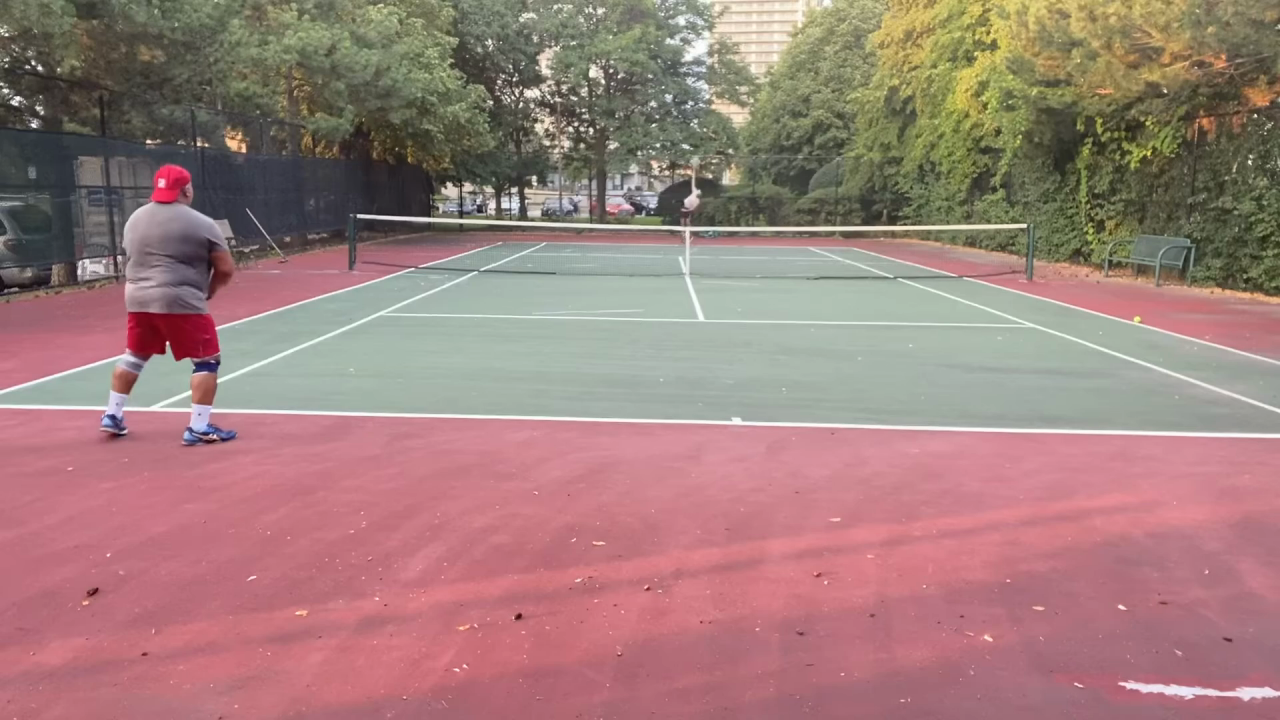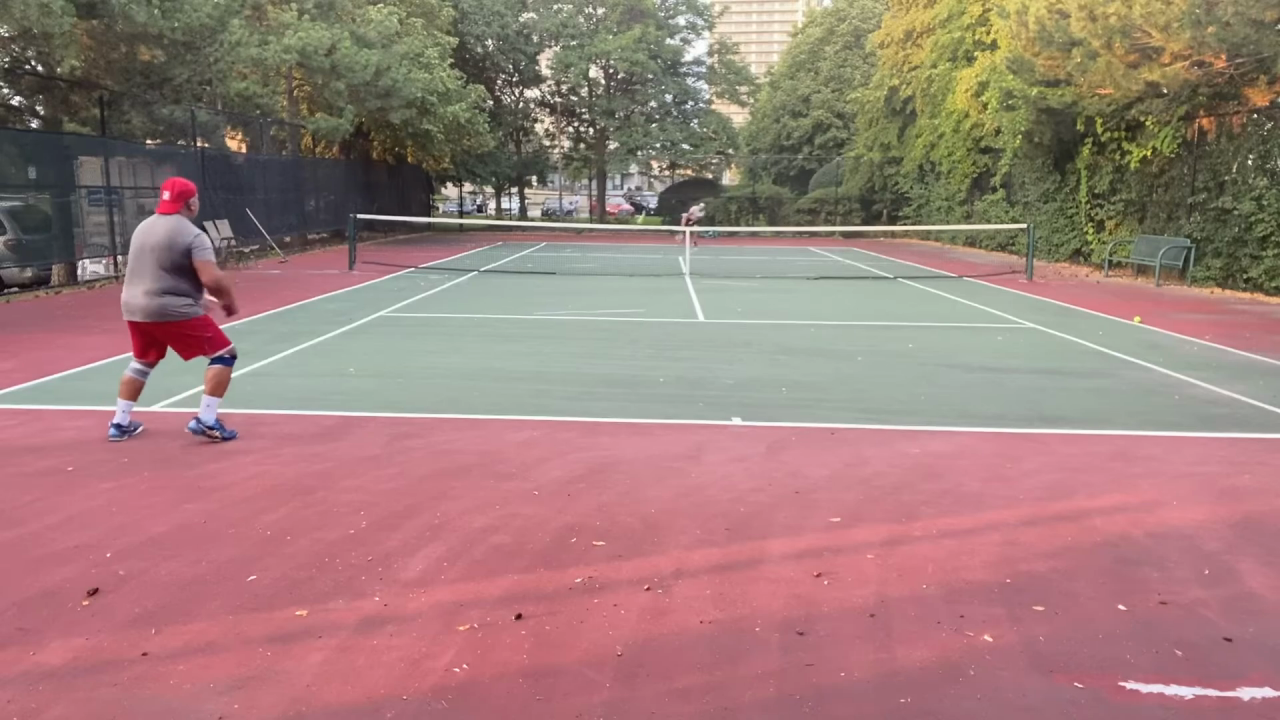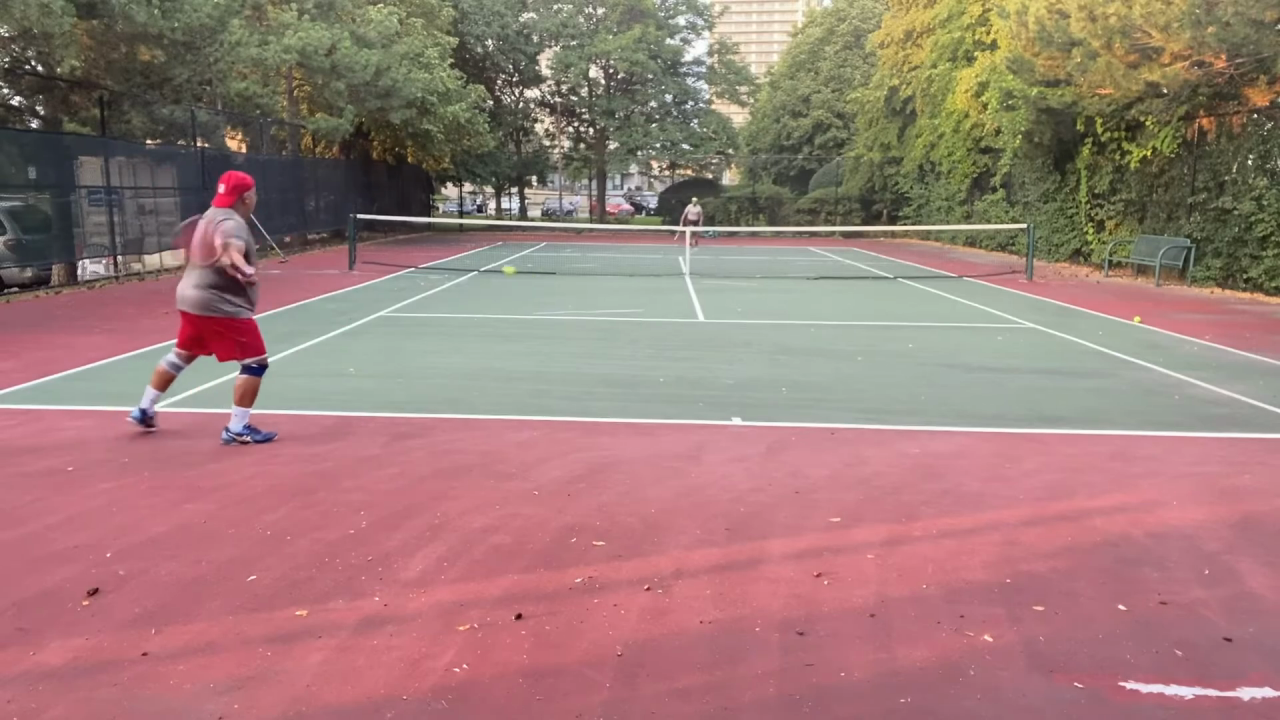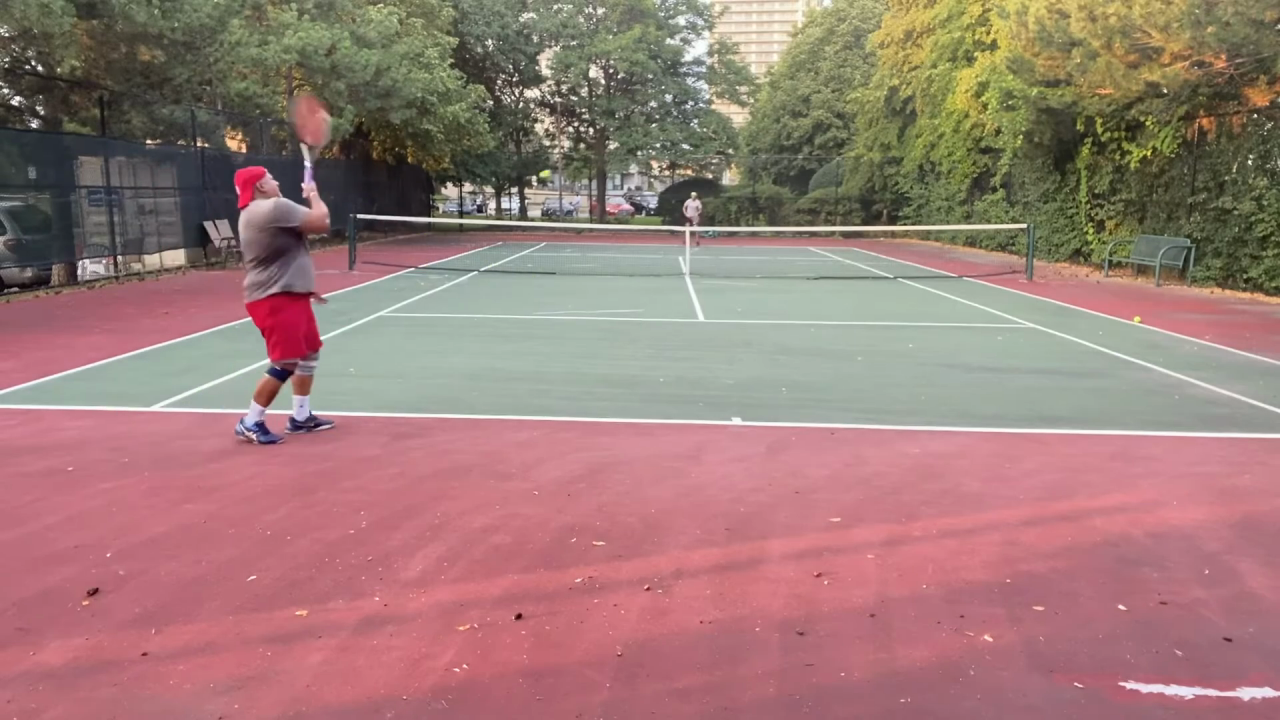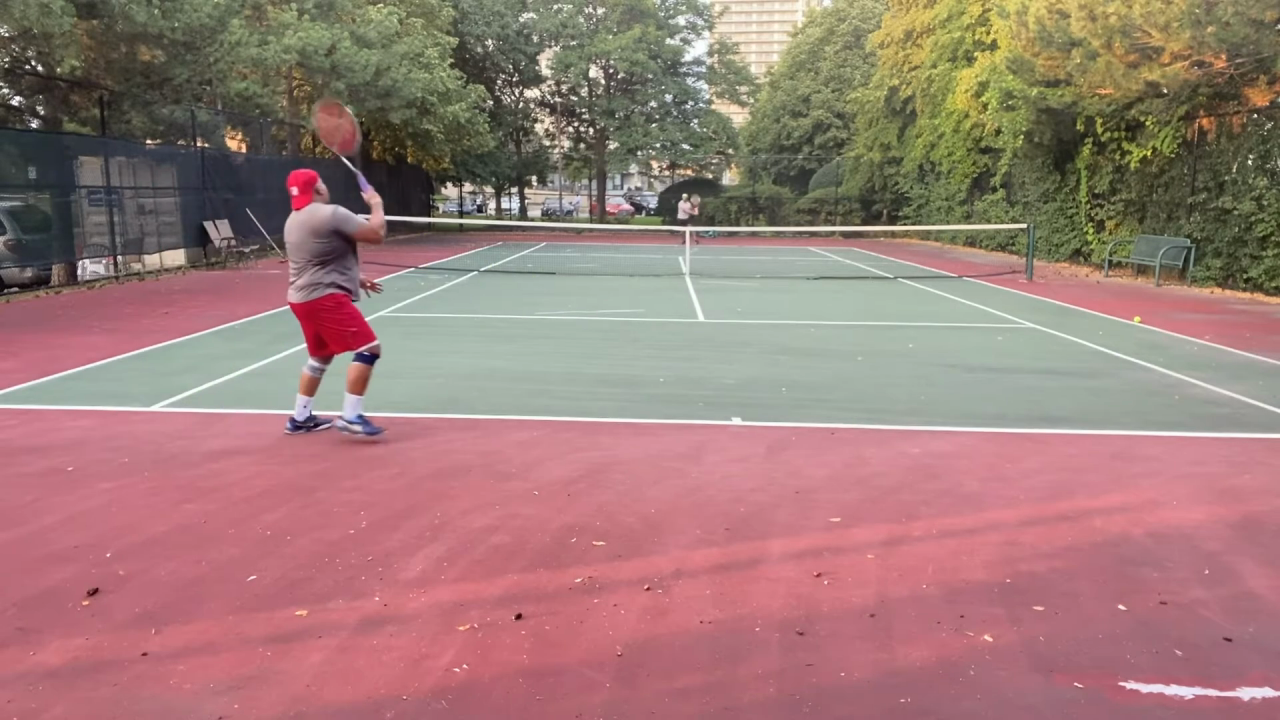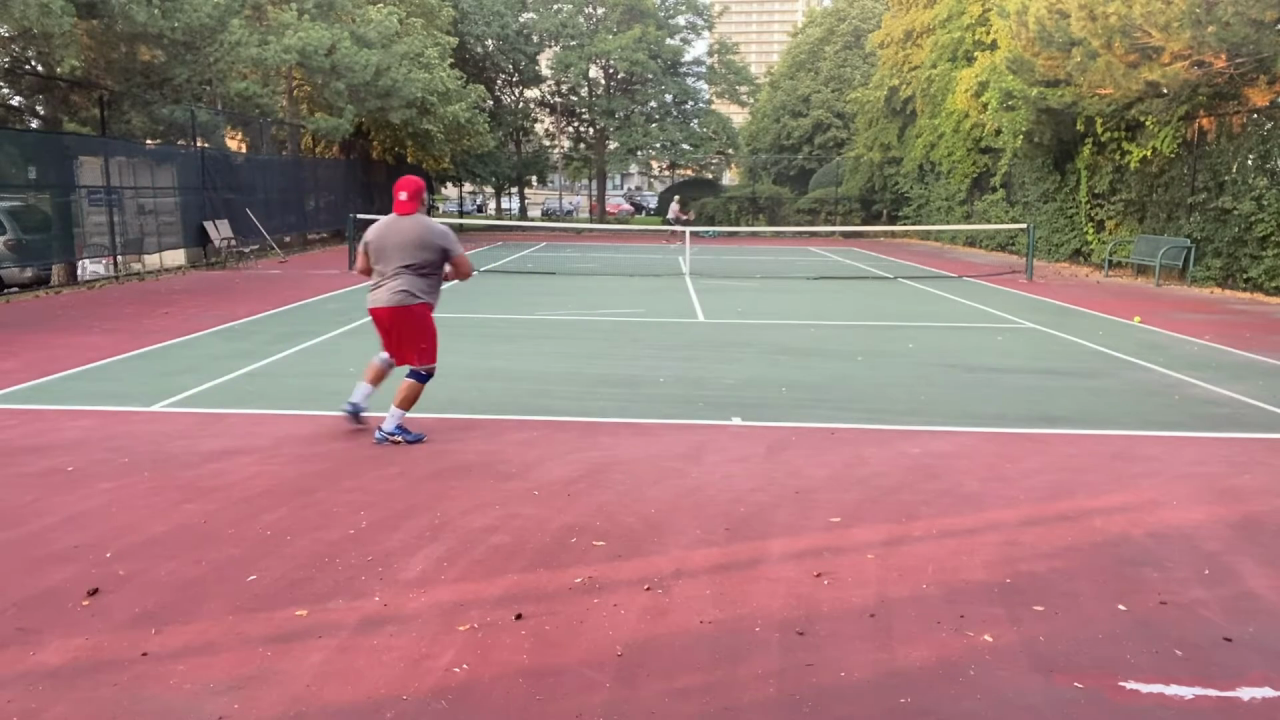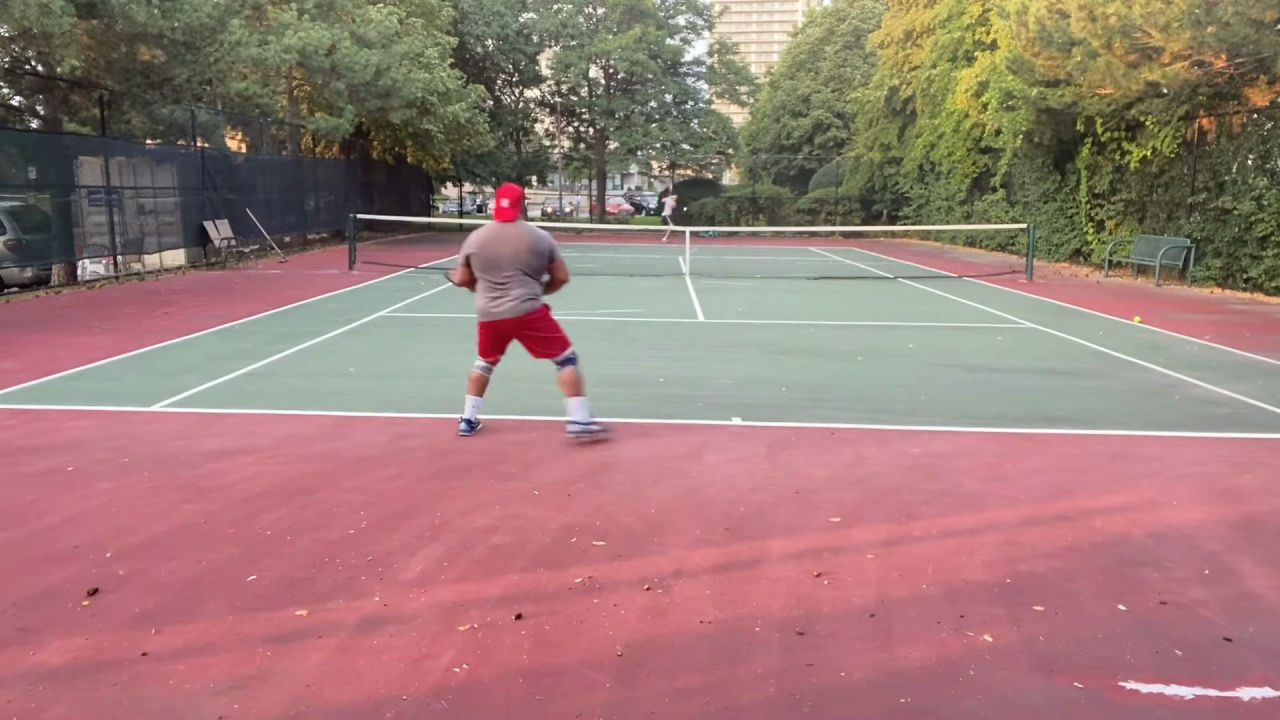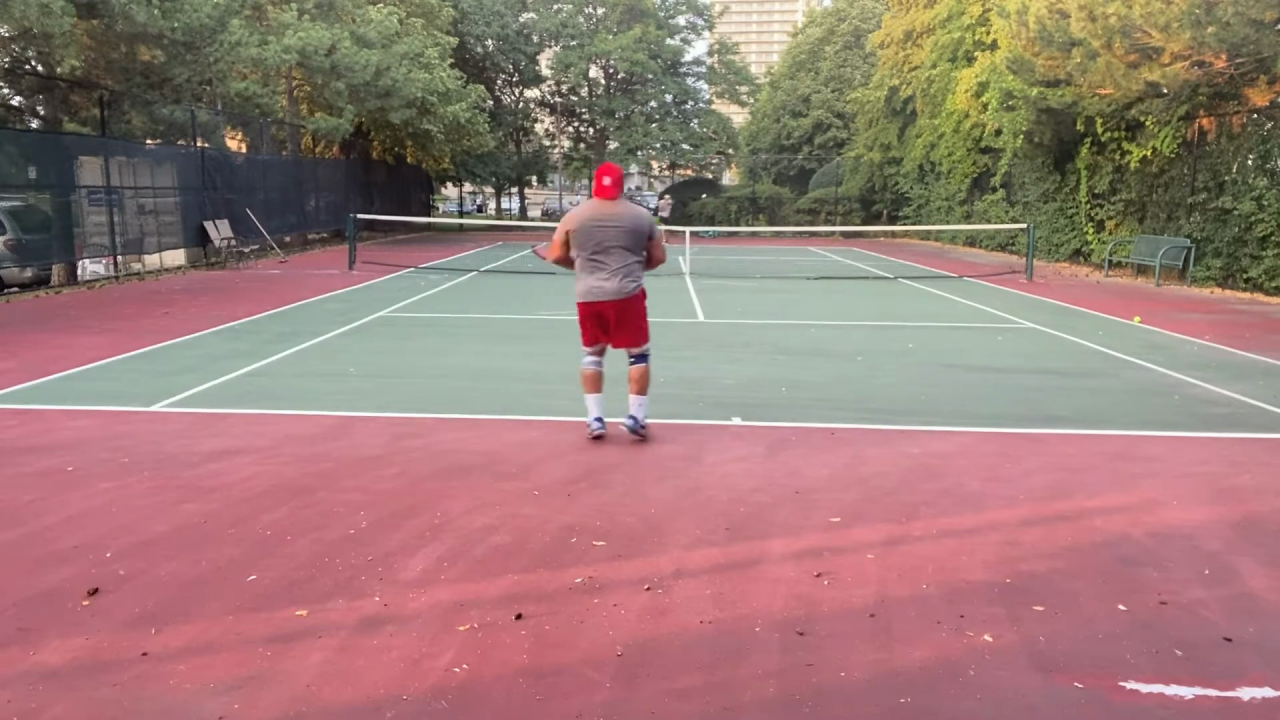
dt=0.4s
person 1, frame 1
left shoulder: (135, 218)
right shoulder: (202, 224)
left elbow: (135, 260)
right elbow: (226, 269)
right wrist: (209, 290)
left hip: (139, 300)
right hip: (181, 303)
left knee: (134, 355)
right knee: (207, 361)
left ankle: (112, 415)
right ankle: (199, 428)
person 1, frame 2
left shoulder: (143, 227)
right shoulder: (193, 236)
right elbow: (212, 279)
left wrist: (202, 296)
right wrist: (229, 301)
left hip: (135, 308)
right hip: (174, 311)
left knee: (142, 362)
right knee: (223, 355)
left ankle: (120, 423)
right ankle: (206, 420)
person 1, frame 3
left shoulder: (212, 215)
right shoulder: (232, 224)
right elbow: (230, 254)
right wrist: (239, 267)
left hip: (192, 299)
right hip: (220, 306)
left knee: (182, 354)
right knee: (255, 363)
left ankle: (144, 410)
right ankle: (238, 428)
person 1, frame 4
left shoulder: (253, 214)
right shoulder: (274, 208)
right elbow: (322, 222)
left wrist: (307, 288)
right wrist: (313, 195)
left hip: (288, 294)
right hip: (275, 298)
left knee: (309, 352)
right knee: (285, 362)
left ankle: (301, 417)
right ankle: (251, 422)
person 1, frame 5
left shoulder: (296, 220)
right shoulder: (330, 215)
right elbow: (376, 234)
left wrist: (355, 278)
right wrist: (376, 204)
left hip: (306, 298)
right hip: (325, 298)
left knee: (320, 357)
right knee: (369, 349)
left ankle: (300, 417)
right ankle: (350, 416)
person 1, frame 6
left shoulder: (375, 229)
right shoulder: (438, 232)
left elbow: (362, 268)
right elbow: (465, 271)
right wrist: (446, 275)
left hip: (378, 303)
right hip: (409, 305)
left knee: (391, 354)
right knee: (423, 368)
left ankle: (356, 401)
right ankle: (389, 428)
person 1, frame 7
left shoulder: (475, 238)
right shoulder: (540, 238)
left elbow: (462, 279)
right elbow: (561, 277)
left hip: (490, 315)
right hip: (528, 311)
left knee: (485, 361)
right knee: (566, 359)
left ankle: (468, 419)
right ankle: (579, 421)
person 1, frame 8
left shoulder: (575, 216)
right shoulder: (641, 216)
left elbow: (555, 255)
right elbow: (658, 257)
left hip: (589, 296)
right hip: (627, 294)
left knee: (593, 353)
right knee: (638, 355)
left ankle: (595, 419)
right ankle: (636, 416)
